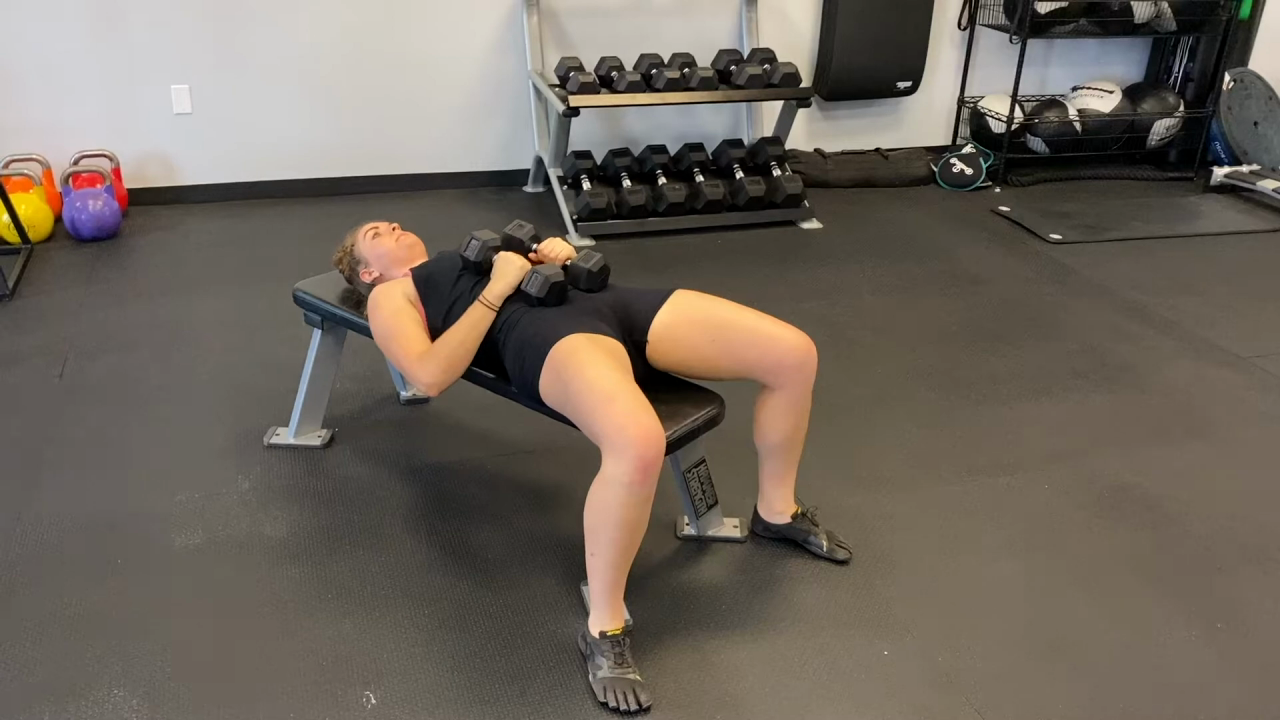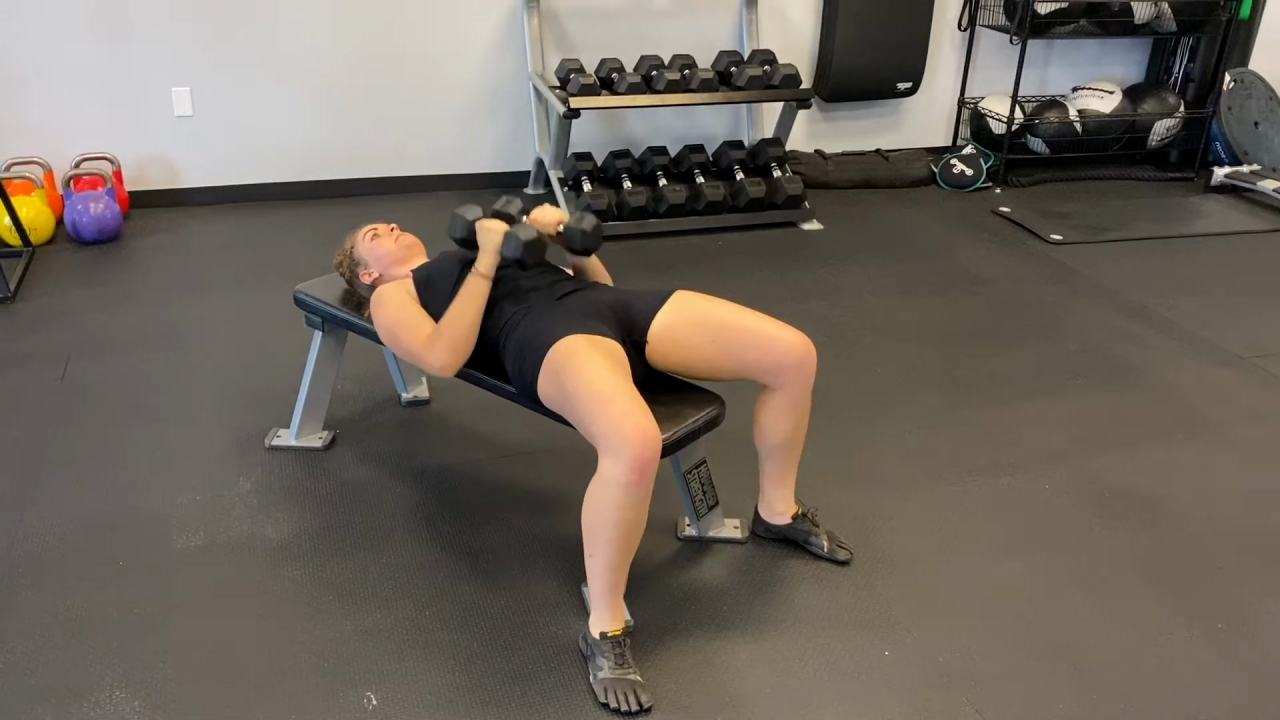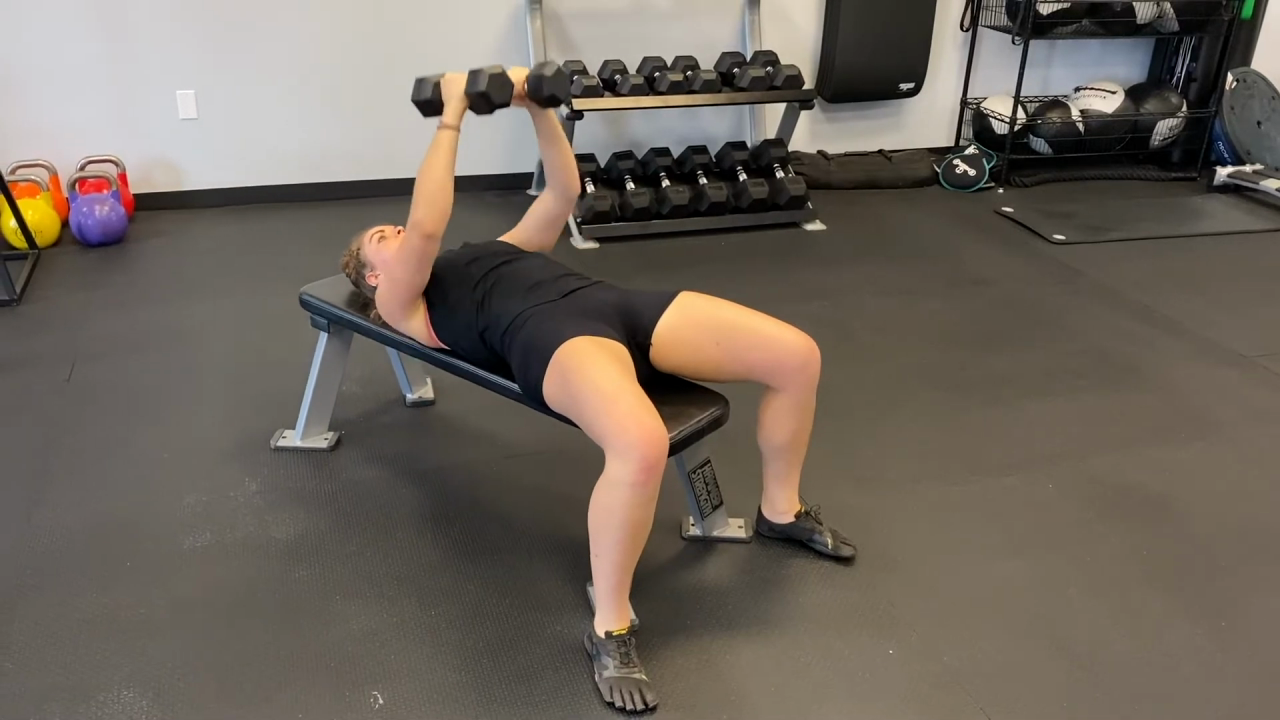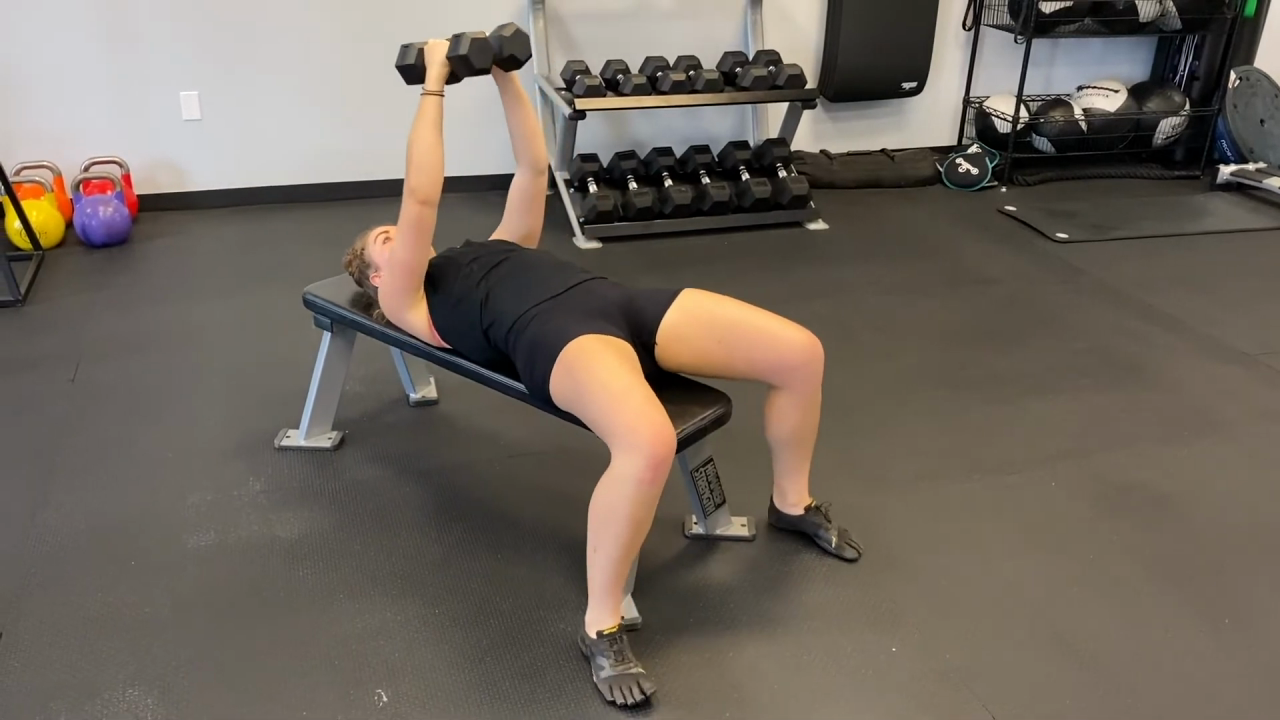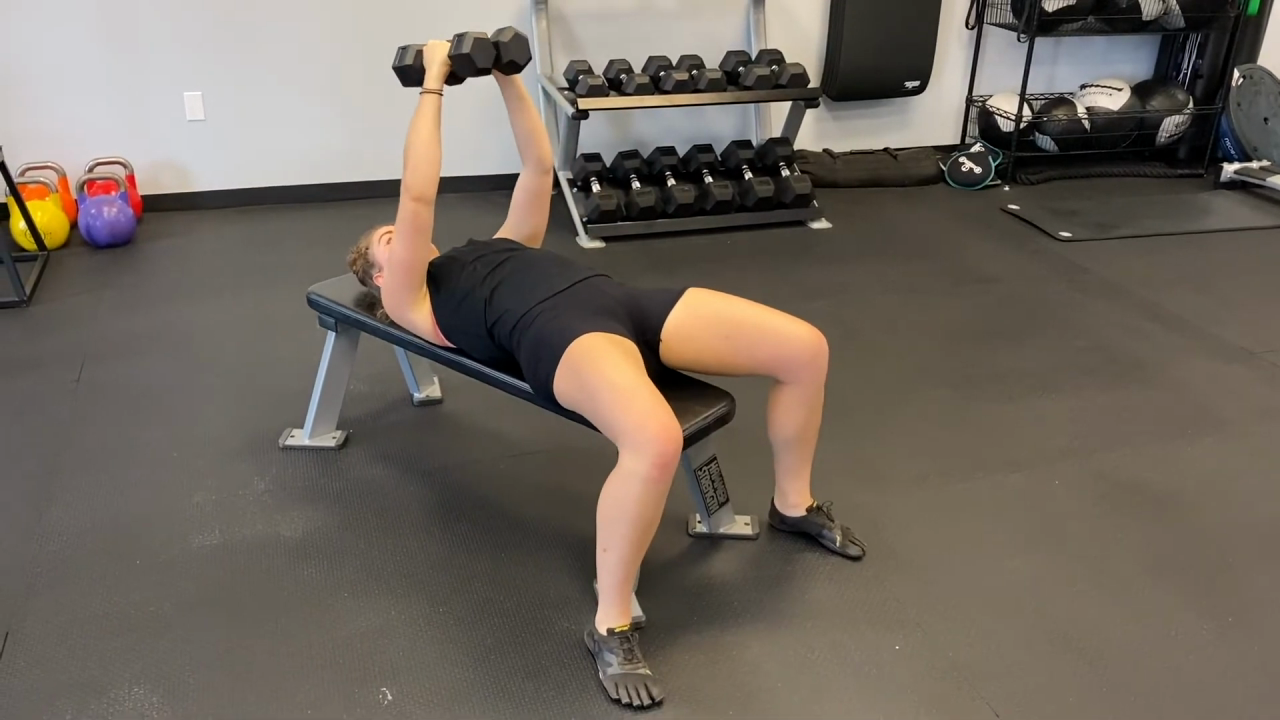
dt=0.7s
person 1, frame 1
right shoulder: (391, 297)
right elbow: (430, 376)
left wrist: (567, 256)
right wrist: (495, 290)
right hip: (545, 330)
left knee: (794, 354)
right knee: (638, 444)
left ankle: (777, 512)
right ankle: (604, 629)
person 1, frame 2
left shoulder: (489, 249)
right shoulder: (393, 295)
left elbow: (597, 281)
right elbow: (444, 358)
right wrist: (486, 262)
left hip: (611, 303)
right hip: (544, 328)
left knee: (793, 354)
right knee: (634, 445)
left ankle: (778, 511)
right ankle: (604, 629)
person 1, frame 3
left shoulder: (497, 250)
right shoulder: (402, 303)
left elbow: (564, 192)
right elbow: (426, 226)
left wrist: (538, 109)
right wrist: (451, 118)
left hip: (613, 302)
right hip: (548, 333)
left knee: (797, 356)
right knee: (641, 445)
left ankle: (781, 509)
right ankle: (609, 630)
person 1, frame 4
left shoulder: (495, 249)
right shoulder: (406, 300)
left elbow: (533, 169)
right elbow: (421, 194)
left wrist: (504, 76)
right wrist: (434, 84)
left hip: (618, 303)
right hip: (551, 331)
left knee: (799, 354)
right knee: (648, 445)
left ankle: (793, 504)
right ankle: (601, 627)
person 1, frame 5
left shoulder: (494, 247)
right shoulder: (409, 300)
left elbow: (539, 167)
right elbow: (417, 195)
left wrist: (506, 77)
right wrist: (433, 85)
left hip: (621, 301)
right hip: (557, 331)
left knee: (805, 350)
right knee: (655, 443)
left ankle: (794, 505)
right ankle: (610, 627)
